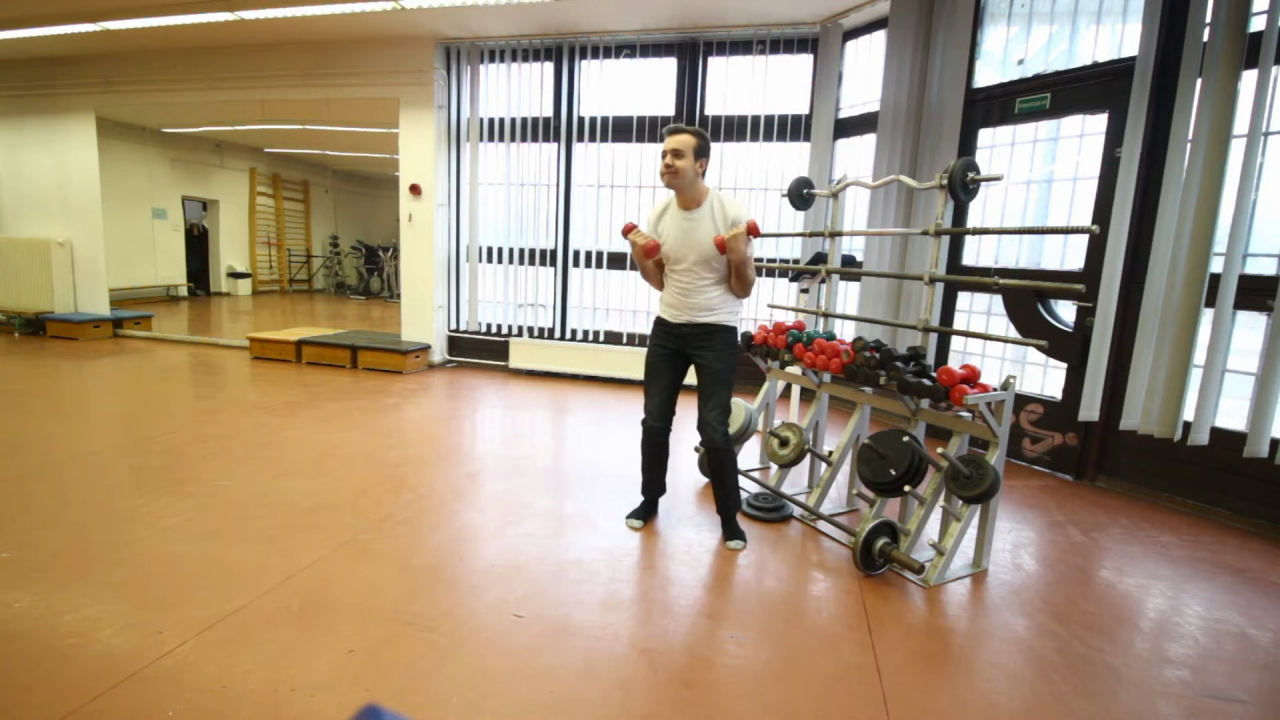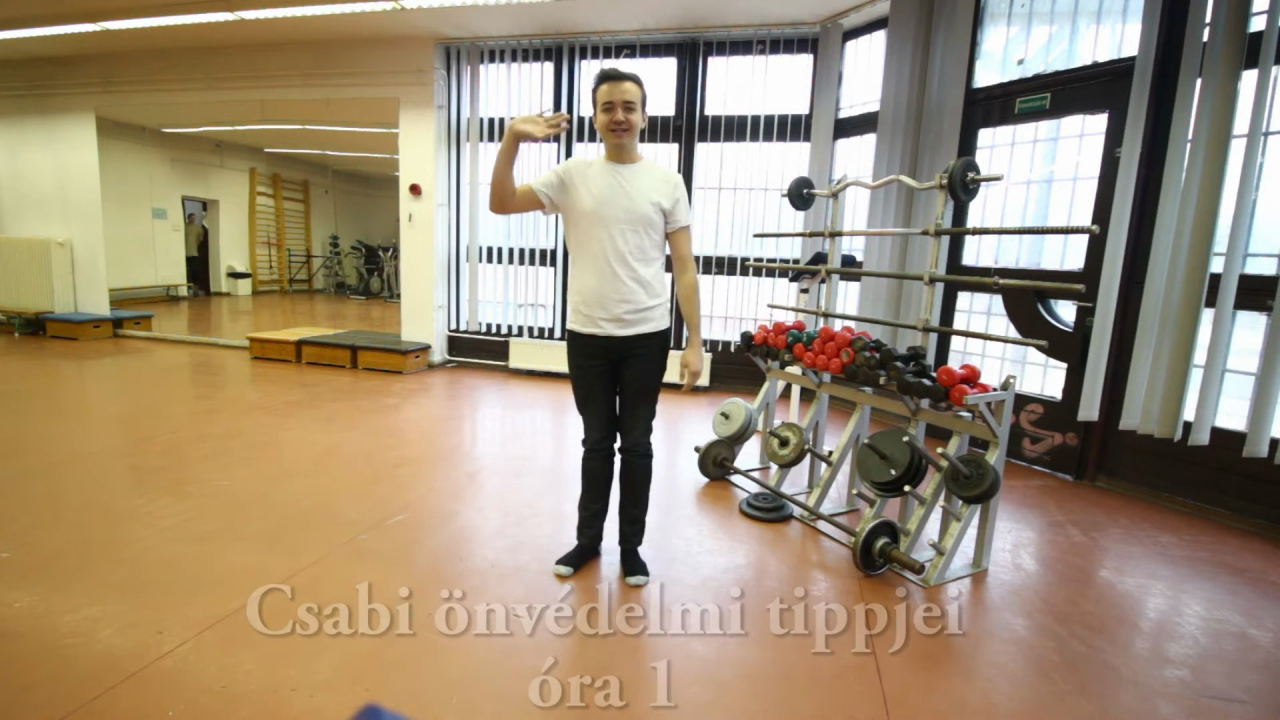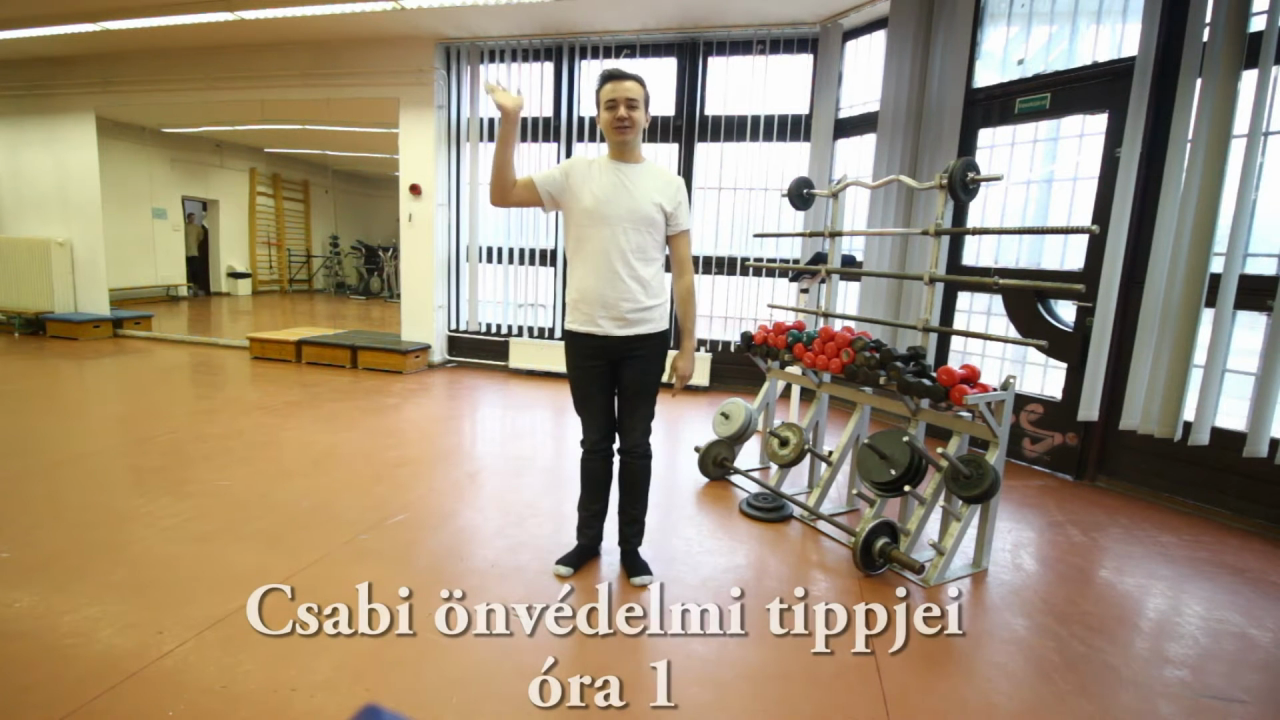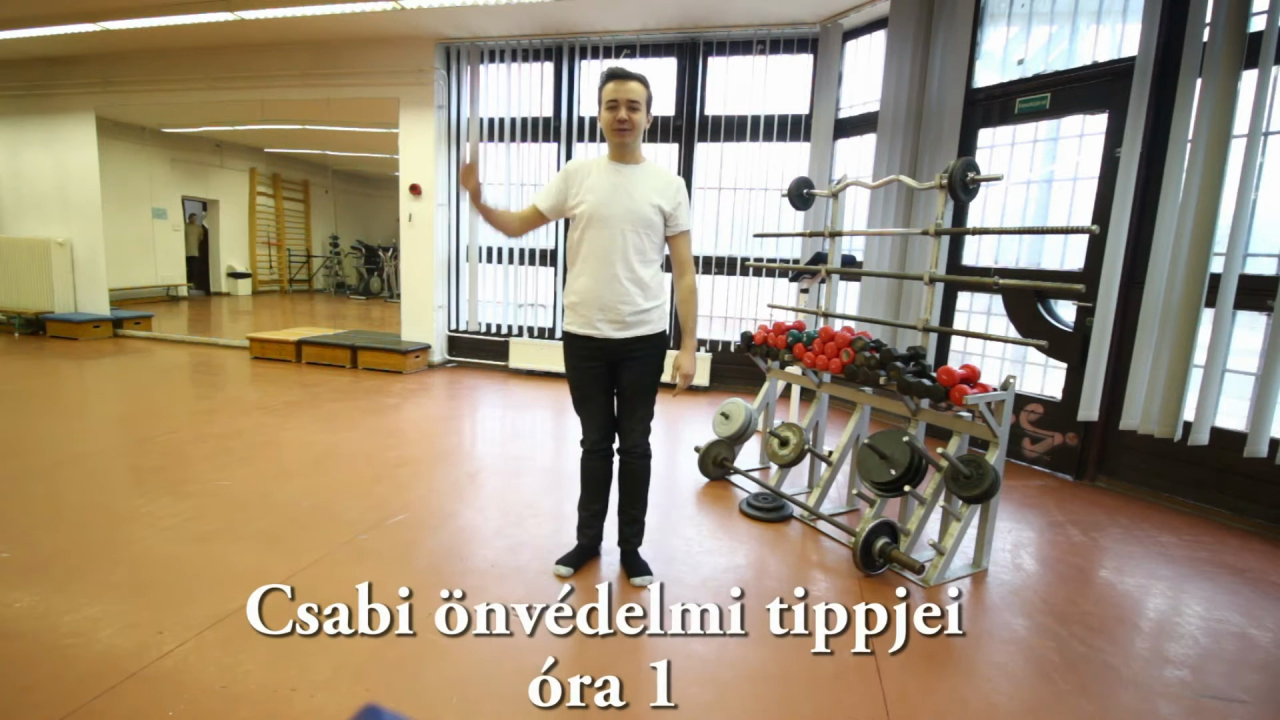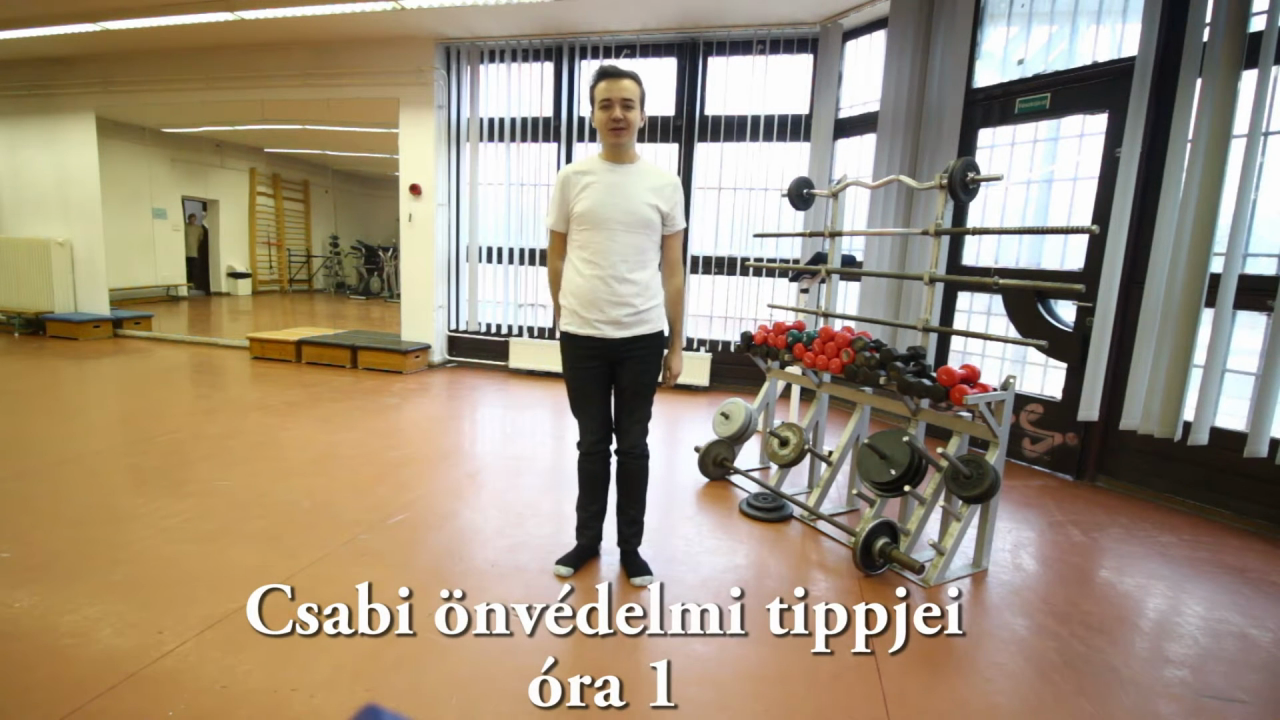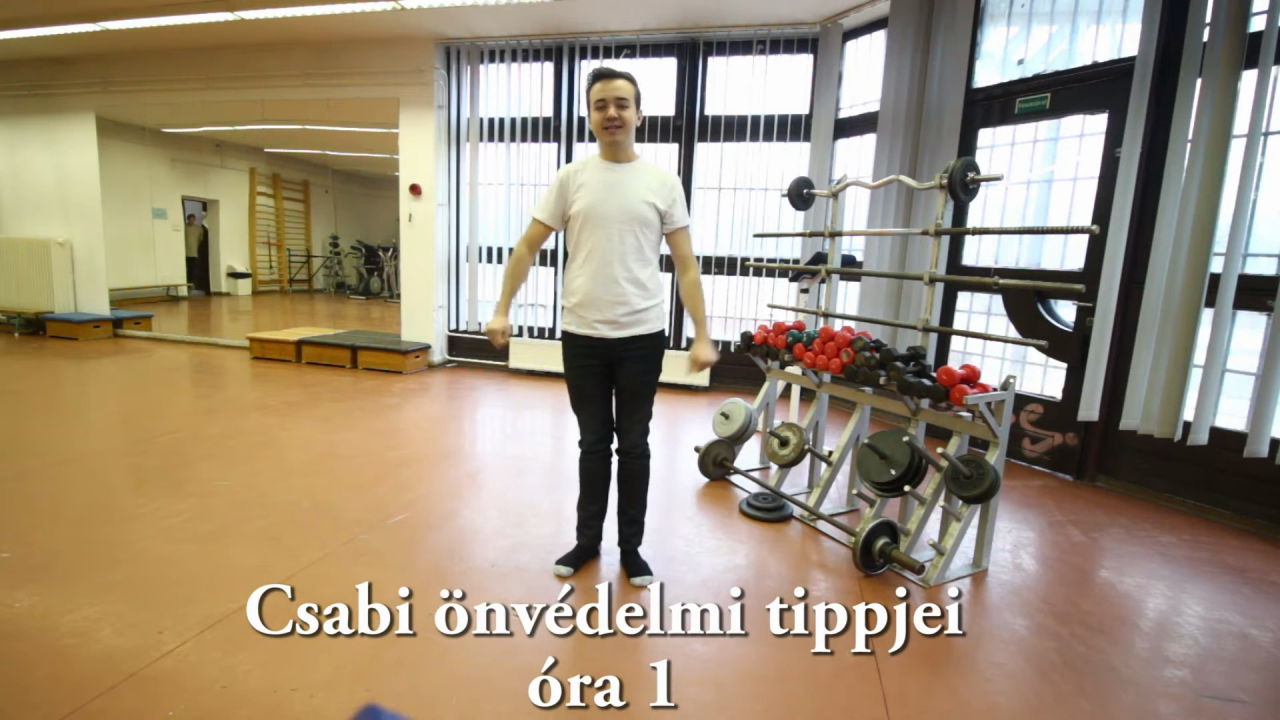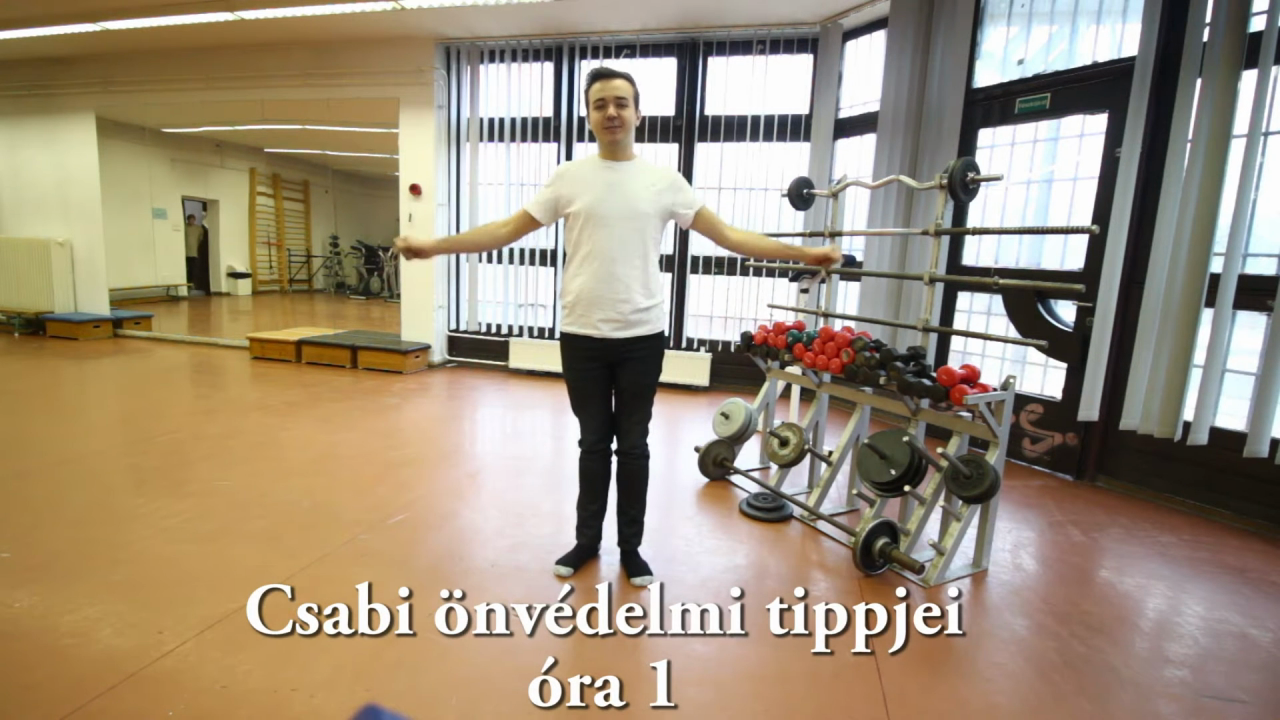
dt=0.4s
person 1, frame 1
left shoulder: (729, 215)
right shoulder: (659, 216)
left elbow: (743, 290)
right elbow: (660, 280)
left wrist: (740, 258)
right wrist: (639, 258)
left hip: (715, 332)
right hip: (668, 329)
left knee: (713, 429)
right knee: (655, 420)
left ankle: (729, 516)
right ankle: (650, 499)
person 1, frame 2
left shoulder: (666, 182)
right shoulder: (573, 175)
left elbow: (684, 266)
right elbow: (501, 201)
left wrist: (694, 341)
right wrist: (514, 138)
left hip: (646, 336)
right hip: (588, 335)
left knee: (636, 444)
right knee: (596, 441)
left ankle: (630, 547)
right ankle: (588, 540)
person 1, frame 3
left shoulder: (669, 185)
right shoulder: (575, 174)
left elbow: (682, 271)
right elbow: (501, 194)
left wrist: (687, 347)
right wrist: (508, 124)
left hip: (646, 337)
right hip: (586, 334)
left knee: (635, 444)
right knee: (595, 442)
left ankle: (631, 546)
right ankle: (588, 539)
person 1, frame 4
left shoulder: (669, 185)
right shoulder: (577, 176)
left elbow: (683, 270)
right elbow: (520, 225)
left wrist: (688, 345)
right wrist: (480, 202)
left hip: (643, 339)
right hip: (585, 336)
left knee: (635, 446)
right knee: (595, 443)
left ankle: (631, 547)
right ankle: (587, 540)
person 1, frame 5
left shoulder: (665, 184)
right shoulder: (573, 179)
left elbow: (673, 270)
right elbow: (556, 259)
left wrist: (676, 345)
right wrist: (560, 322)
left hip: (642, 338)
right hip: (582, 337)
left knee: (632, 445)
right knee: (592, 443)
left ankle: (630, 547)
right ankle: (587, 540)
person 1, frame 6
left shoulder: (662, 182)
right shoulder: (571, 178)
left elbow: (685, 262)
right elbow: (529, 246)
left wrist: (702, 334)
right wrist: (502, 308)
left hip: (641, 336)
right hip: (582, 335)
left knee: (633, 444)
right knee: (592, 442)
left ankle: (630, 546)
right ankle: (586, 541)
person 1, frame 7
left shoulder: (663, 180)
right shoulder: (568, 177)
left elbow: (724, 233)
right elbow: (510, 228)
left wrist: (800, 254)
right wrist: (435, 247)
left hip: (641, 336)
right hip: (582, 335)
left knee: (633, 444)
right knee: (593, 442)
left ankle: (630, 547)
right ankle: (587, 540)
